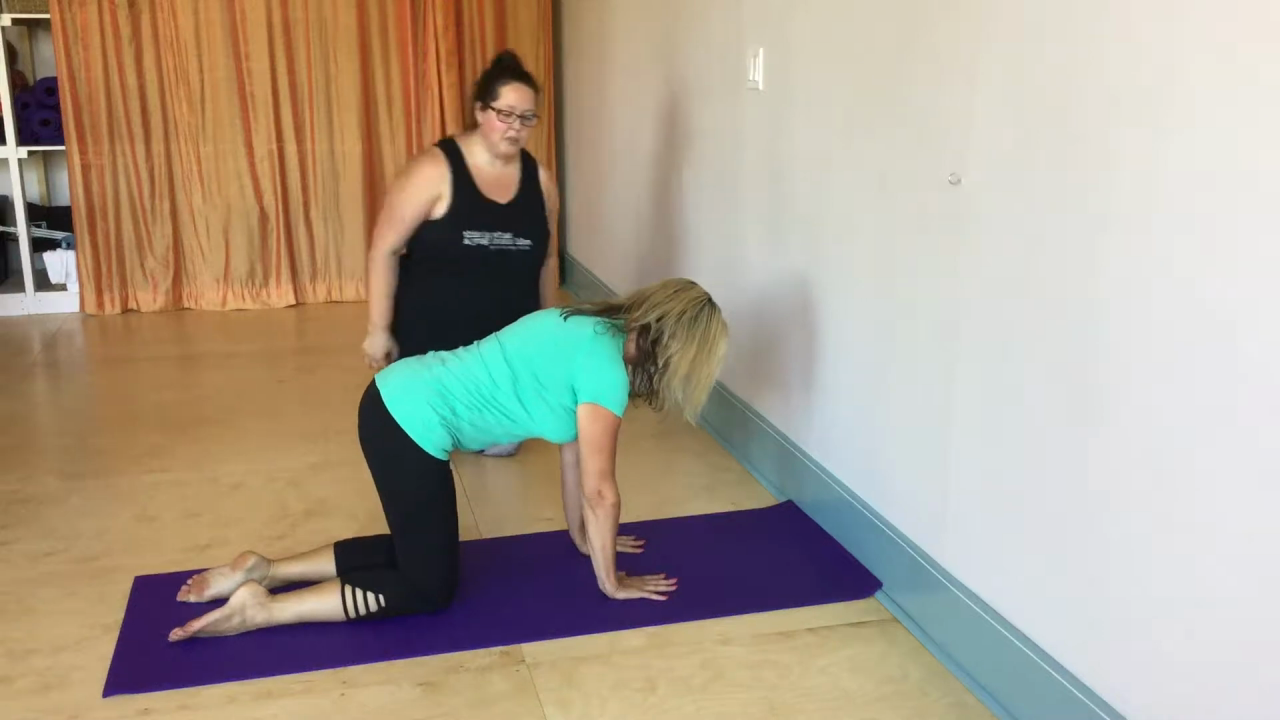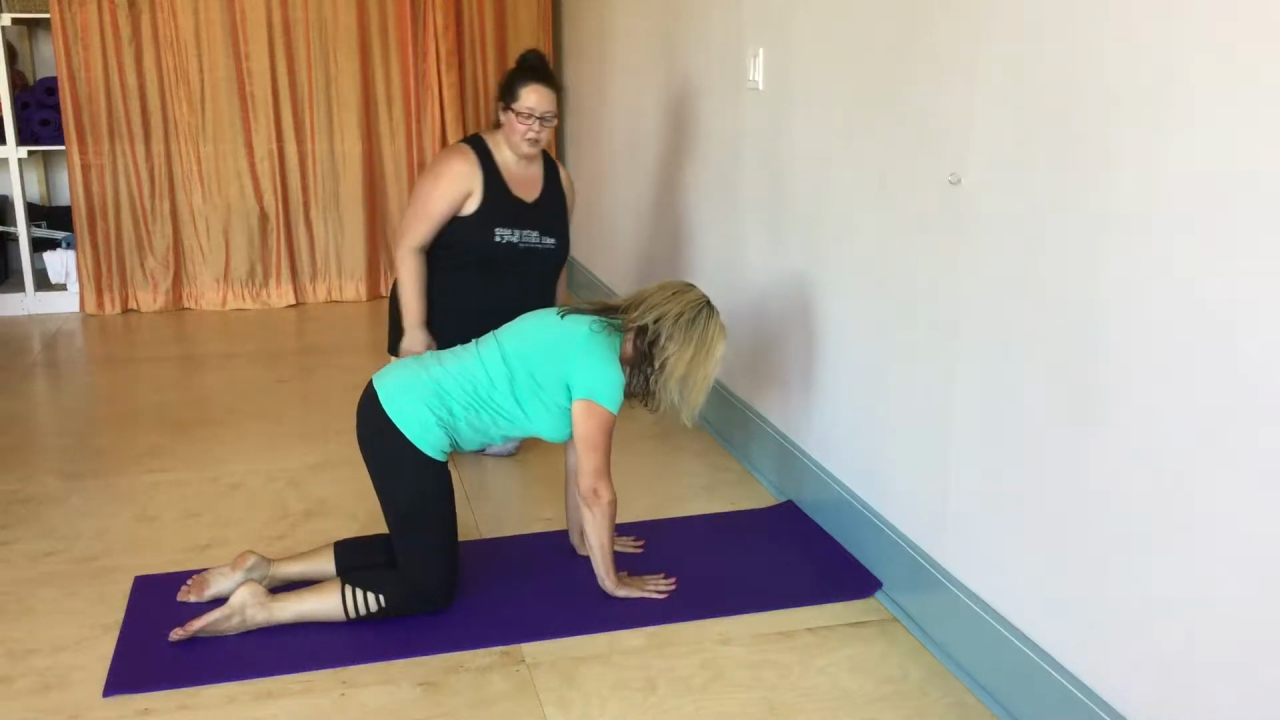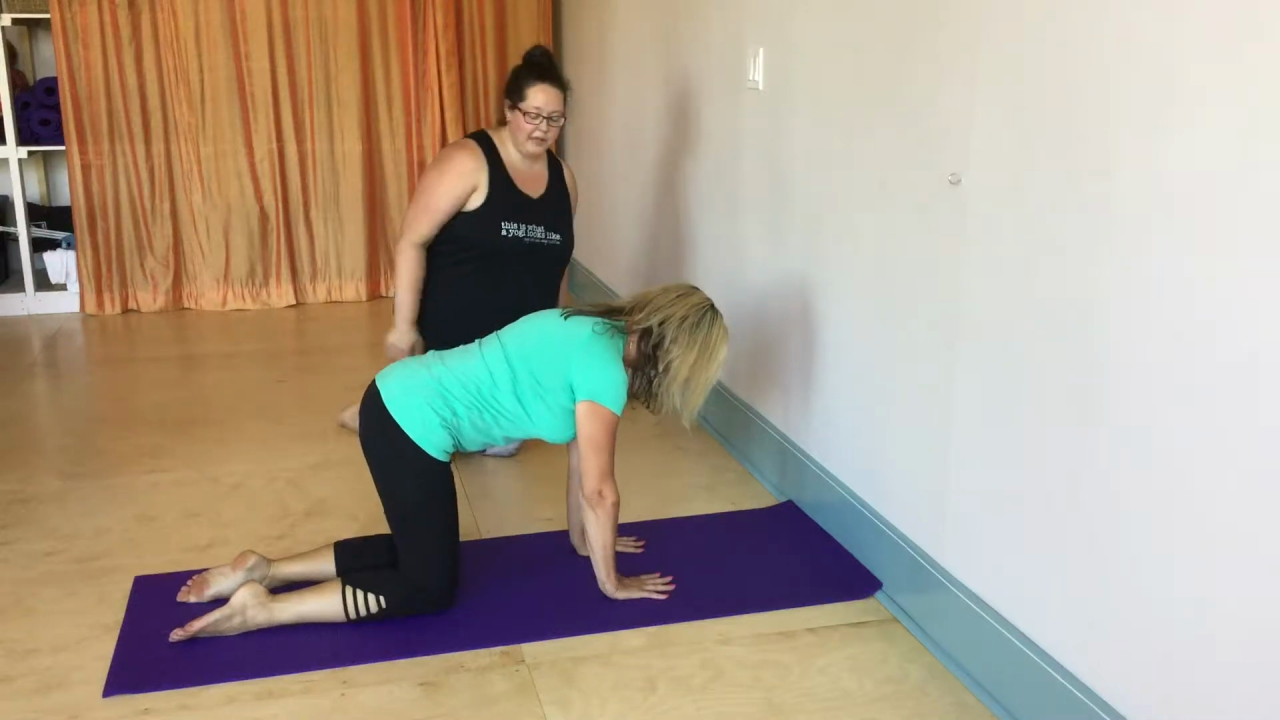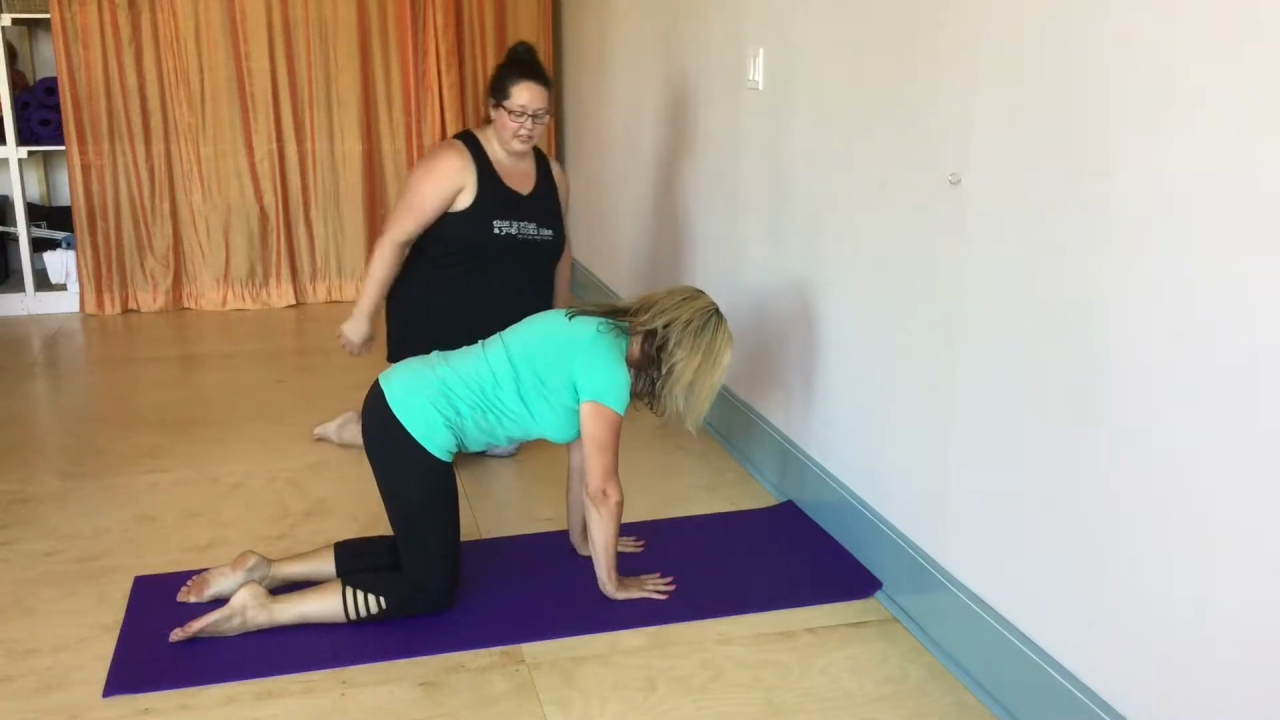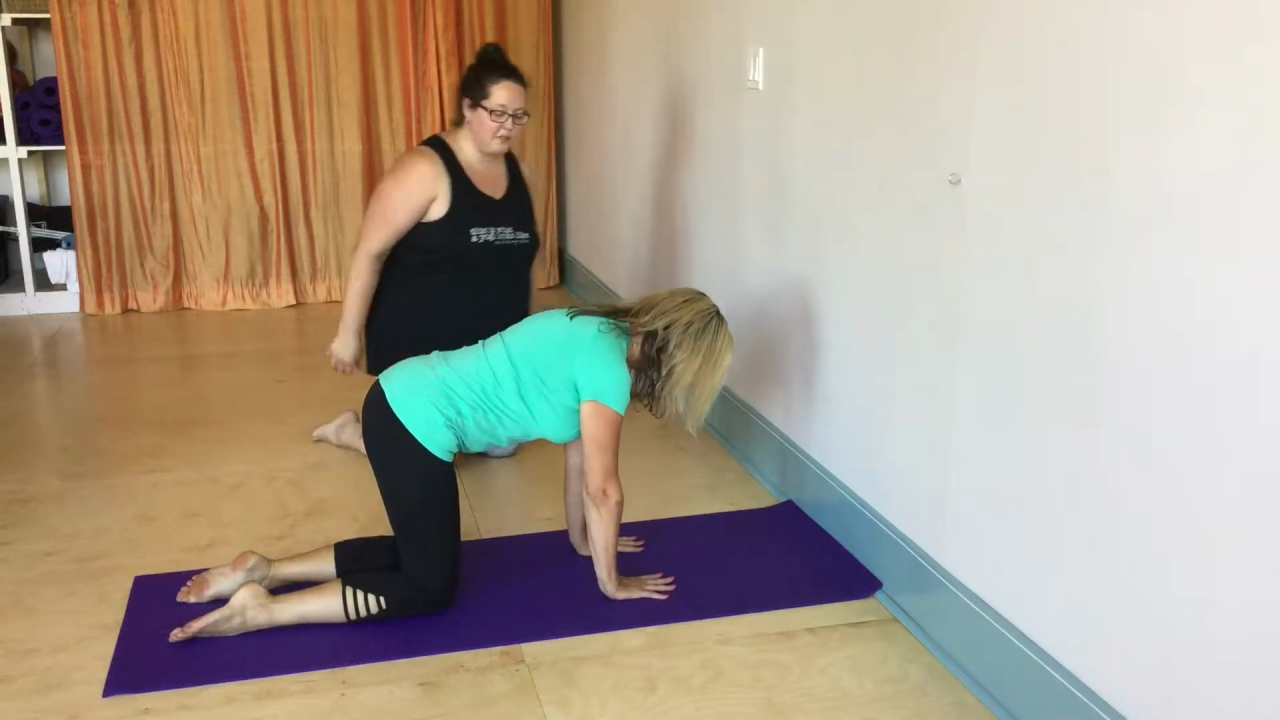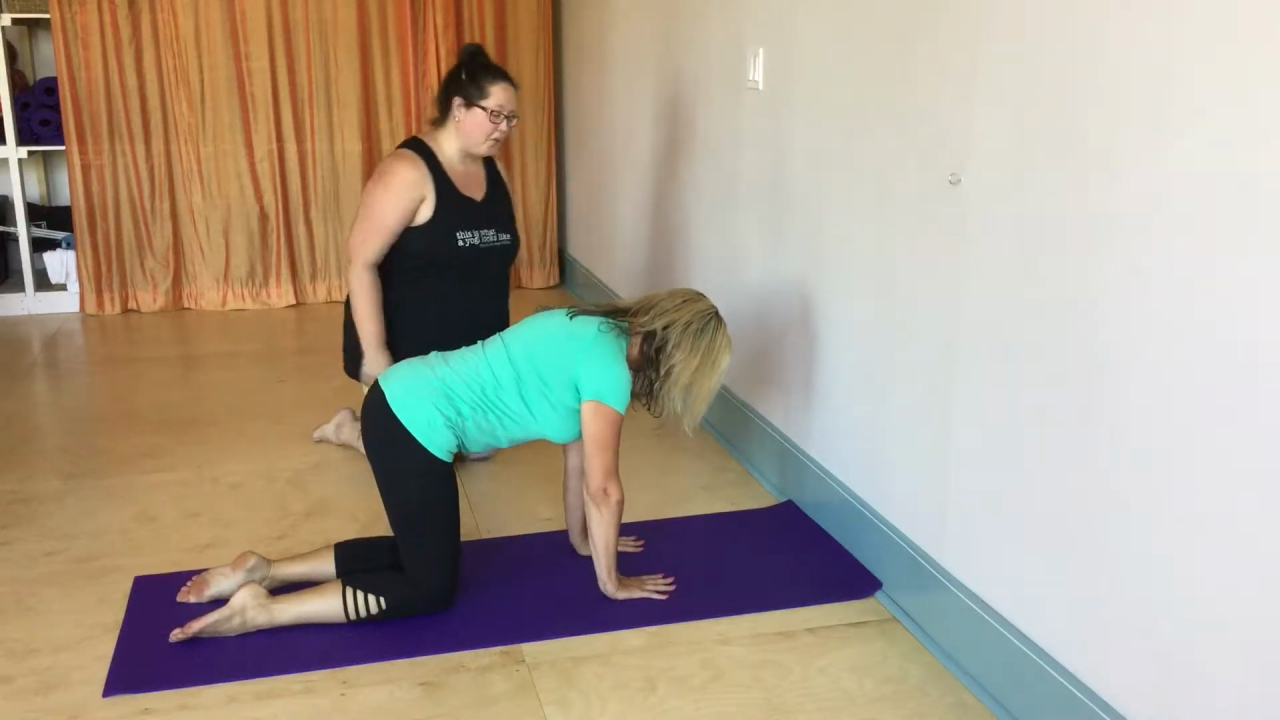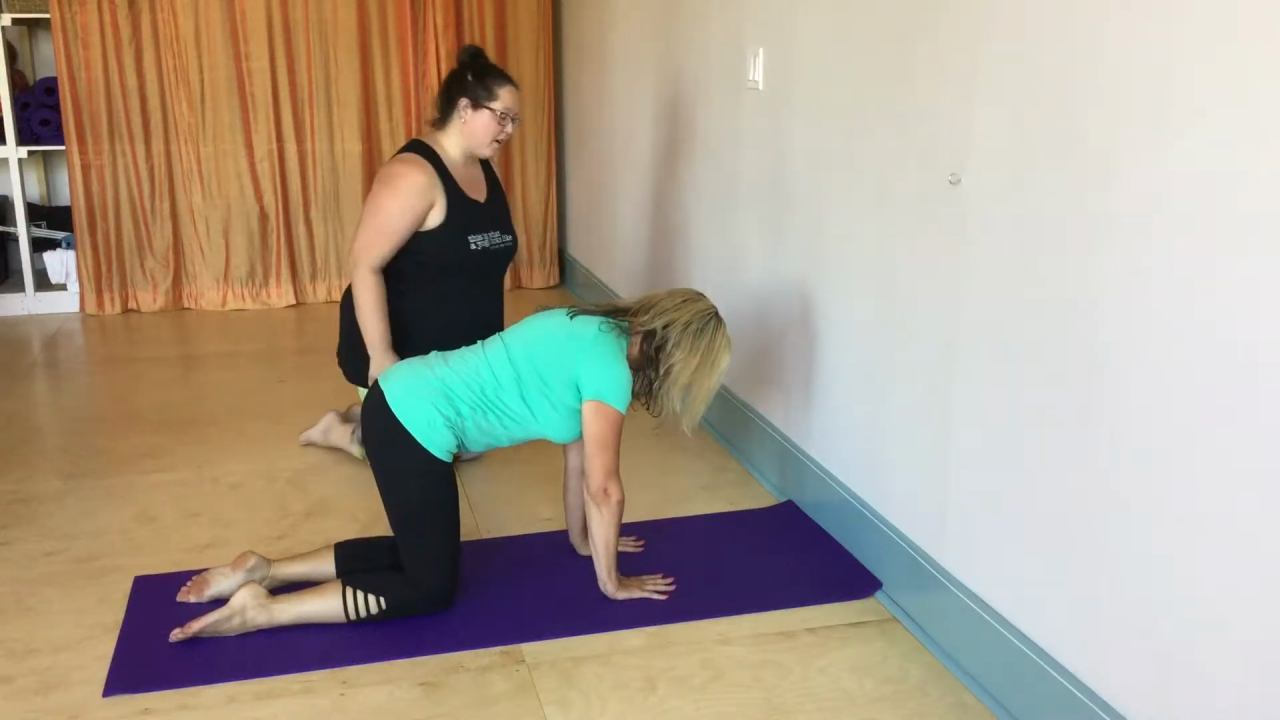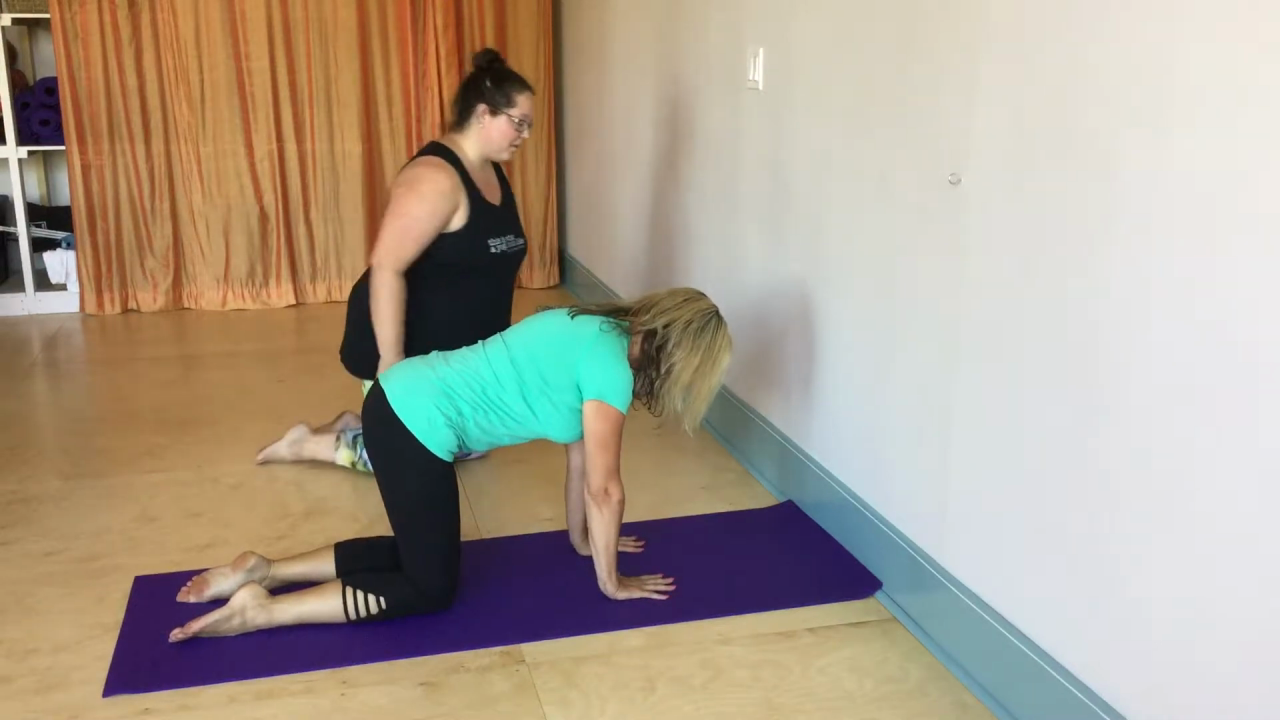
dt=0.2s
person 1, frame 1
left shoulder: (594, 333)
right shoulder: (607, 366)
left elbow: (572, 449)
right elbow: (600, 489)
left wrist: (583, 537)
right wrist: (611, 581)
left hip: (396, 401)
right hip: (410, 423)
left knee: (418, 549)
right knee: (431, 588)
left ankle: (261, 571)
right ankle: (259, 609)
person 1, frame 2
left shoulder: (594, 331)
right shoulder: (602, 365)
left elbow: (576, 454)
right elbow: (595, 487)
left wrist: (583, 538)
right wrist: (611, 579)
left hip: (394, 402)
right hip: (409, 424)
left knee: (417, 549)
right knee: (431, 587)
left ankle: (262, 571)
right ankle: (260, 609)
person 1, frame 3
left shoulder: (596, 334)
right shoulder: (605, 366)
left elbow: (579, 453)
right elbow: (599, 488)
left wrist: (582, 538)
right wrist: (611, 581)
left hip: (398, 401)
right hip: (411, 423)
left knee: (420, 550)
right knee: (431, 587)
left ankle: (261, 570)
right ankle: (259, 609)
person 1, frame 4
left shoulder: (598, 333)
right shoulder: (608, 366)
left elbow: (580, 455)
right elbow: (602, 488)
left wrist: (582, 538)
right wrist: (611, 581)
left hip: (401, 401)
right hip: (414, 423)
left knee: (420, 551)
right knee: (431, 587)
left ankle: (262, 570)
right ankle: (259, 610)
person 1, frame 5
left shoulder: (597, 333)
right shoulder: (609, 365)
left elbow: (577, 453)
right elbow: (603, 487)
left wrist: (581, 538)
right wrist: (610, 581)
left hip: (401, 400)
right hip: (415, 422)
left knee: (418, 552)
right knee: (432, 587)
left ankle: (262, 570)
right ankle: (259, 609)
person 1, frame 6
left shoulder: (597, 334)
right shoulder: (610, 366)
left elbow: (577, 452)
right elbow: (603, 487)
left wrist: (581, 538)
right wrist: (611, 580)
left hip: (402, 401)
right hip: (415, 423)
left knee: (420, 552)
right knee: (432, 588)
left ankle: (262, 570)
right ankle: (260, 610)
person 1, frame 7
left shoulder: (598, 334)
right shoulder: (610, 366)
left elbow: (577, 453)
right elbow: (603, 487)
left wrist: (581, 538)
right wrist: (611, 580)
left hip: (402, 401)
right hip: (415, 423)
left knee: (420, 552)
right knee: (432, 588)
left ankle: (261, 570)
right ankle: (260, 610)
person 1, frame 8
left shoulder: (597, 333)
right shoulder: (611, 366)
left elbow: (579, 453)
right elbow: (604, 487)
left wrist: (582, 538)
right wrist: (612, 580)
left hip: (403, 400)
right hip: (416, 422)
left knee: (420, 552)
right knee: (431, 588)
left ankle: (262, 570)
right ankle: (259, 609)
person 2, frame 1
left shoulder: (539, 179)
right shoulder: (435, 170)
left elbow: (543, 258)
right elbow: (385, 250)
right wrist: (378, 330)
right hip: (427, 341)
left knee: (502, 444)
person 2, frame 2
left shoulder: (558, 179)
right shoulder: (462, 167)
left elbow: (554, 260)
right elbow: (409, 245)
right wrist: (414, 328)
right hip: (444, 333)
left knee: (502, 443)
person 2, frame 3
left shoulder: (562, 176)
right shoulder: (467, 162)
left elbow: (558, 259)
right elbow: (412, 241)
right wrist: (403, 324)
right hip: (444, 332)
left knee: (502, 444)
person 2, frame 4
left shoulder: (551, 173)
right shoulder: (454, 162)
left elbow: (557, 252)
right elbow: (394, 240)
right wrist: (362, 316)
right hip: (436, 335)
left knee: (502, 445)
right ankle: (353, 428)
person 2, frame 5
left shoulder: (516, 171)
right shoulder: (425, 169)
left elbow: (524, 255)
right elbow: (369, 253)
right wrist: (349, 332)
right hip: (420, 346)
left knee: (500, 445)
right ankle: (352, 429)
person 2, frame 6
left shoulder: (491, 170)
right shoulder: (408, 172)
right elbow: (361, 262)
right wrist: (373, 350)
right hip: (407, 352)
right ankle: (350, 427)
person 2, frame 7
left shoulder: (484, 170)
right shoulder: (413, 175)
right elbow: (365, 266)
left wrist: (490, 342)
right wrist: (381, 355)
left hip: (462, 353)
right hip: (406, 353)
left ankle: (366, 419)
right ankle: (342, 427)
person 2, frame 8
left shoulder: (491, 172)
right shoulder: (436, 178)
right elbow: (386, 267)
right wrist: (390, 359)
left hip: (462, 352)
right hip: (413, 353)
left ankle: (359, 426)
